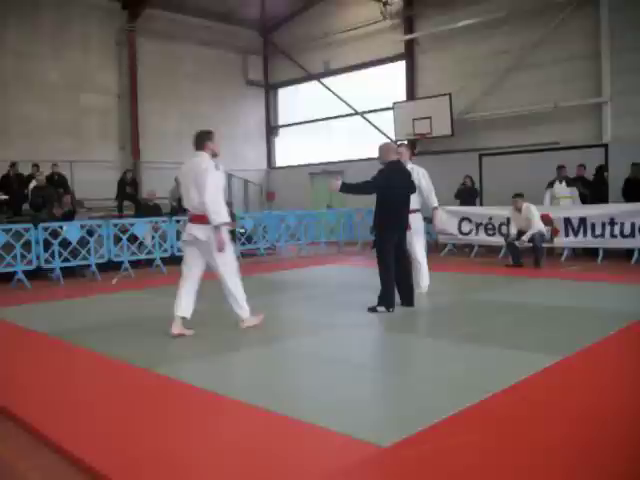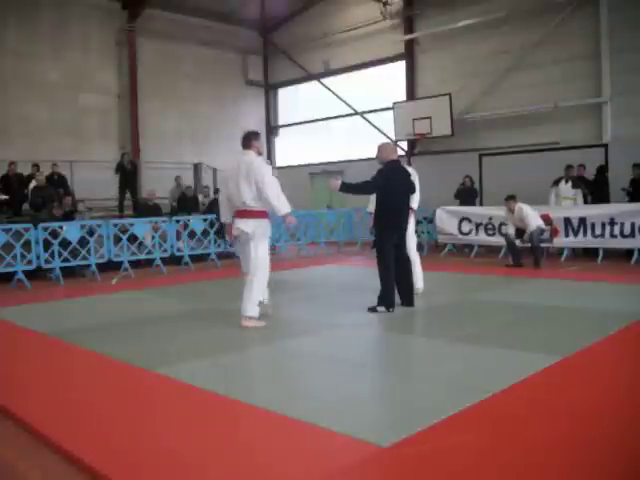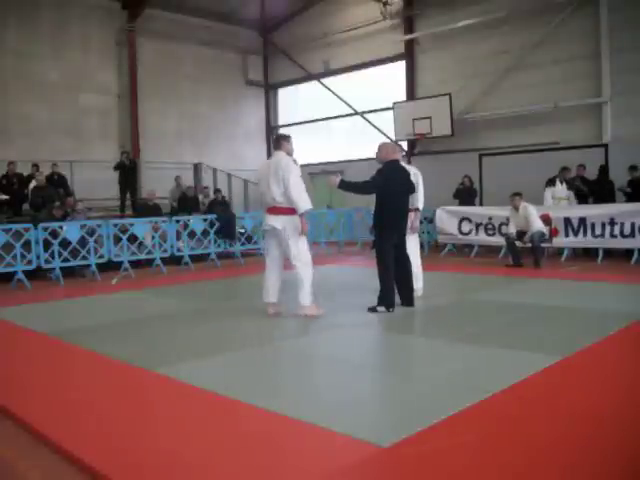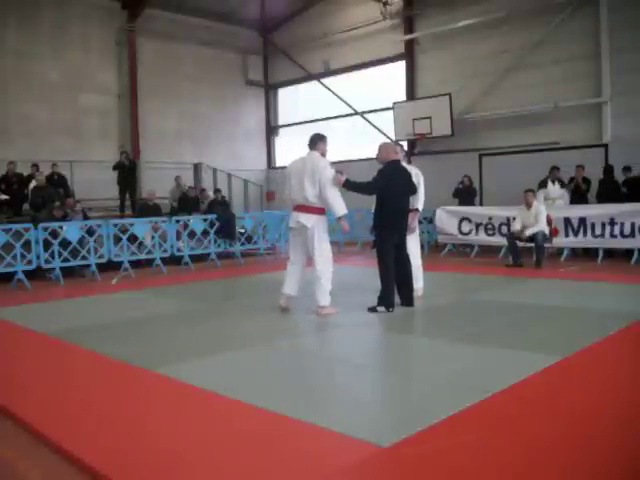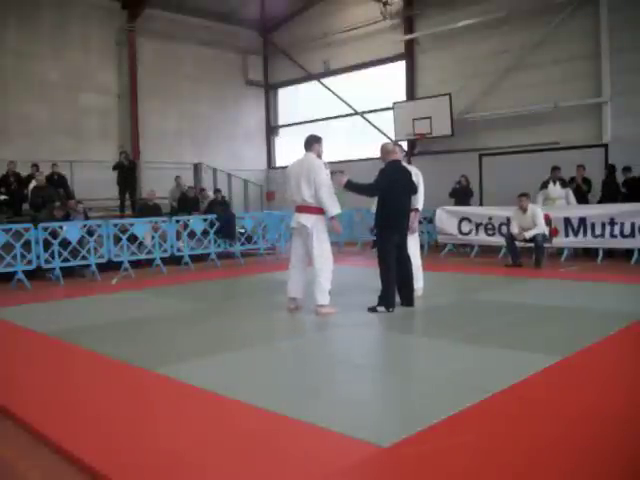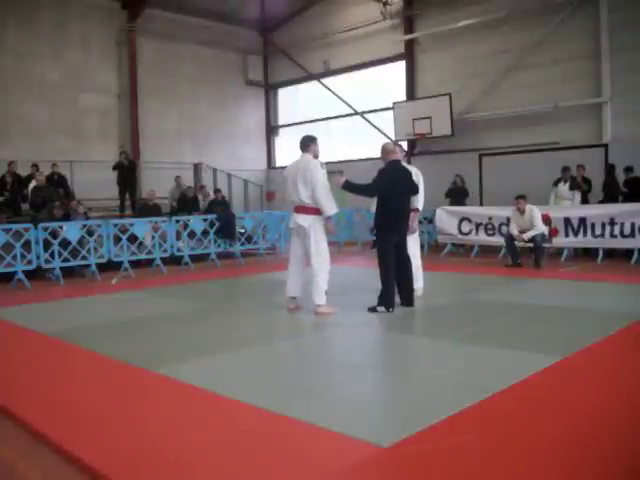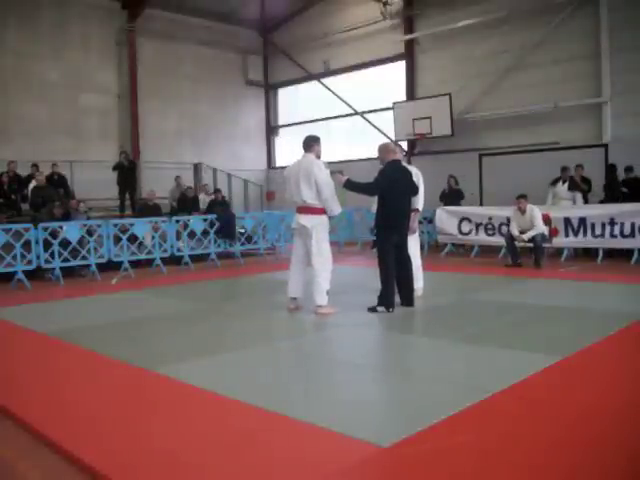
dt=0.5s
person 1, frame 1
left shoulder: (186, 167)
right shoulder: (209, 166)
right elbow: (212, 199)
right wrist: (220, 229)
left hip: (193, 225)
right hip: (209, 226)
left knee: (191, 274)
right knee: (229, 271)
left ankle: (178, 323)
right ankle: (245, 316)
person 1, frame 2
left shoulder: (231, 167)
right shoulder: (259, 163)
left elbow: (225, 197)
right elbow: (271, 191)
left wrist: (228, 223)
right wrist: (286, 214)
left hip: (239, 220)
right hip: (256, 221)
left knee: (249, 266)
right knee: (259, 268)
left ankle: (260, 302)
right ankle: (249, 315)
person 1, frame 3
left shoulder: (266, 166)
right shoulder: (287, 162)
right elbow: (295, 190)
right wrist: (303, 215)
left hip: (271, 217)
right hip: (288, 217)
left knee: (273, 263)
right knee: (302, 261)
left ankle: (271, 304)
right ankle: (306, 305)
person 1, frame 4
left shoulder: (294, 165)
right shoulder: (322, 164)
left elbow: (289, 192)
right elbow: (330, 192)
right wrist: (341, 217)
left hip: (297, 215)
right hip: (315, 217)
left knee: (295, 259)
right knee: (323, 261)
left ankle: (285, 297)
right ankle: (323, 305)
person 1, frame 5
left shoulder: (293, 167)
right shoulder: (317, 164)
left elbow: (290, 193)
right elbow: (324, 192)
right wrist: (333, 217)
left hip: (298, 216)
right hip: (315, 217)
left knee: (297, 260)
right knee: (323, 260)
left ankle: (293, 300)
right ankle: (322, 304)
person 1, frame 6
left shoulder: (291, 168)
right shoulder: (314, 164)
left elbow: (290, 194)
right elbow: (321, 192)
right wrist: (329, 217)
left hip: (297, 216)
right hip: (312, 217)
left knee: (296, 259)
right knee: (320, 260)
left ankle: (292, 300)
right ankle: (320, 303)
person 1, frame 7
left shoulder: (292, 168)
right shoulder: (317, 165)
left elbow: (290, 195)
right elbow: (327, 192)
right wrist: (333, 214)
left hip: (300, 216)
right hip: (316, 218)
left knee: (298, 259)
right knee: (322, 261)
left ankle: (293, 300)
right ankle: (321, 304)
person 2, frame 1
left shoulder: (386, 173)
right shoulder: (404, 172)
left elbow: (367, 187)
right elbow: (412, 188)
left wrist: (342, 186)
left hip: (386, 223)
right hip: (400, 223)
left knee: (386, 262)
right knee: (401, 259)
left ankle: (387, 302)
right ankle: (407, 298)
person 2, frame 2
left shoulder: (386, 172)
right shoulder: (403, 172)
left elbow: (368, 187)
right elbow: (411, 189)
left wrist: (342, 186)
left hip: (386, 223)
right hip: (400, 223)
left knee: (386, 261)
right knee: (401, 259)
left ankle: (387, 302)
right ankle: (407, 298)
person 2, frame 3
left shoulder: (385, 172)
right shoulder: (403, 172)
left elbow: (367, 187)
right elbow: (411, 189)
left wrist: (341, 183)
left hip: (386, 223)
right hip: (399, 222)
left knee: (385, 261)
right knee: (401, 259)
left ankle: (386, 302)
right ankle: (407, 298)
person 2, frame 4
left shoulder: (386, 172)
right shoulder: (404, 172)
left elbow: (370, 188)
right elbow: (412, 189)
left wrist: (345, 182)
left hip: (386, 223)
right hip: (400, 222)
left knee: (386, 261)
right knee: (401, 259)
left ankle: (387, 302)
right ankle: (407, 298)
person 2, frame 5
left shoulder: (387, 172)
right shoulder: (405, 171)
left elbow: (373, 189)
right elbow: (413, 190)
left wrist: (348, 184)
left hip: (388, 222)
right hip: (401, 222)
left knee: (387, 261)
right knee: (402, 258)
left ankle: (387, 302)
right ankle: (407, 298)
person 2, frame 6
left shoulder: (386, 172)
right shoulder: (405, 172)
left elbow: (371, 190)
right elbow: (414, 190)
left wrist: (345, 184)
left hip: (387, 223)
right hip: (401, 222)
left knee: (387, 261)
right knee: (402, 258)
left ankle: (387, 302)
right ankle: (407, 298)
person 2, frame 7
left shoulder: (387, 171)
right shoulder: (405, 171)
left elbow: (372, 189)
right elbow: (414, 190)
left wrist: (347, 182)
left hip: (388, 223)
right hip: (402, 222)
left knee: (387, 261)
right knee: (402, 258)
left ankle: (386, 302)
right ankle: (407, 298)
person 3, frame 1
left shoulder: (419, 172)
left elbow: (428, 192)
left wrist: (434, 212)
left hip: (413, 217)
left knee: (417, 252)
left ankle: (422, 284)
person 3, frame 2
left shoulder: (408, 171)
left elbow: (414, 194)
right elbow: (375, 195)
left wrist: (408, 214)
left knee: (409, 250)
left ankle: (417, 285)
person 3, frame 3
left shoulder: (412, 172)
left elbow: (418, 195)
left wrist: (416, 218)
left hip: (407, 217)
left knee: (411, 252)
left ankle: (416, 287)
person 3, frame 4
left shoulder: (414, 172)
left elbow: (419, 196)
left wrist: (414, 219)
left hip: (407, 217)
left knee: (411, 253)
left ankle: (416, 286)
person 3, frame 5
left shoulder: (413, 172)
left elbow: (419, 197)
left wrist: (415, 220)
left hip: (407, 218)
left knee: (411, 252)
left ankle: (416, 286)
person 3, frame 6
left shoulder: (413, 172)
right shoulder: (386, 174)
left elbow: (418, 197)
right elbow: (379, 196)
left wrist: (414, 220)
right wrist: (376, 219)
left hip: (407, 218)
right hip: (390, 220)
left knee: (411, 253)
right knee: (391, 254)
left ankle: (416, 286)
right ankle: (397, 285)
person 3, frame 7
left shoulder: (413, 172)
right shoulder: (386, 174)
left elbow: (418, 197)
right elbow: (379, 196)
left wrist: (414, 220)
right wrist: (377, 218)
left hip: (407, 218)
right hip: (390, 220)
left knee: (411, 253)
right knee: (391, 254)
left ankle: (415, 286)
right ankle: (396, 285)
